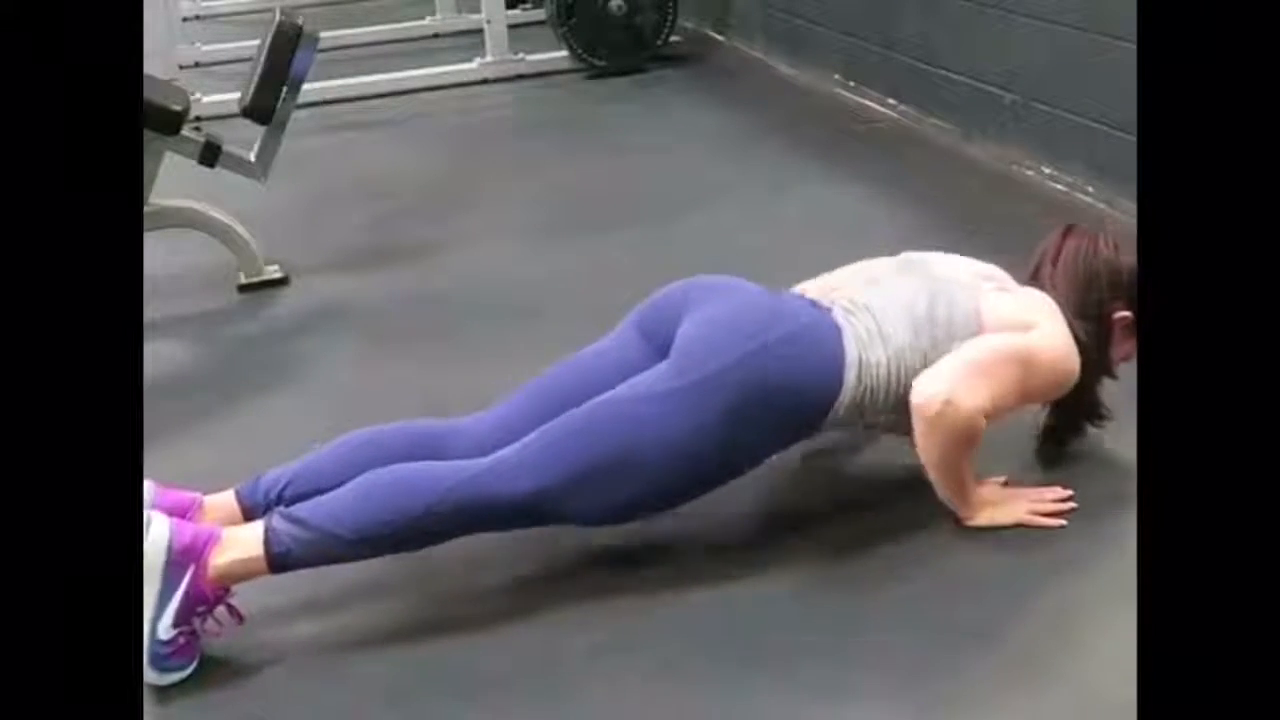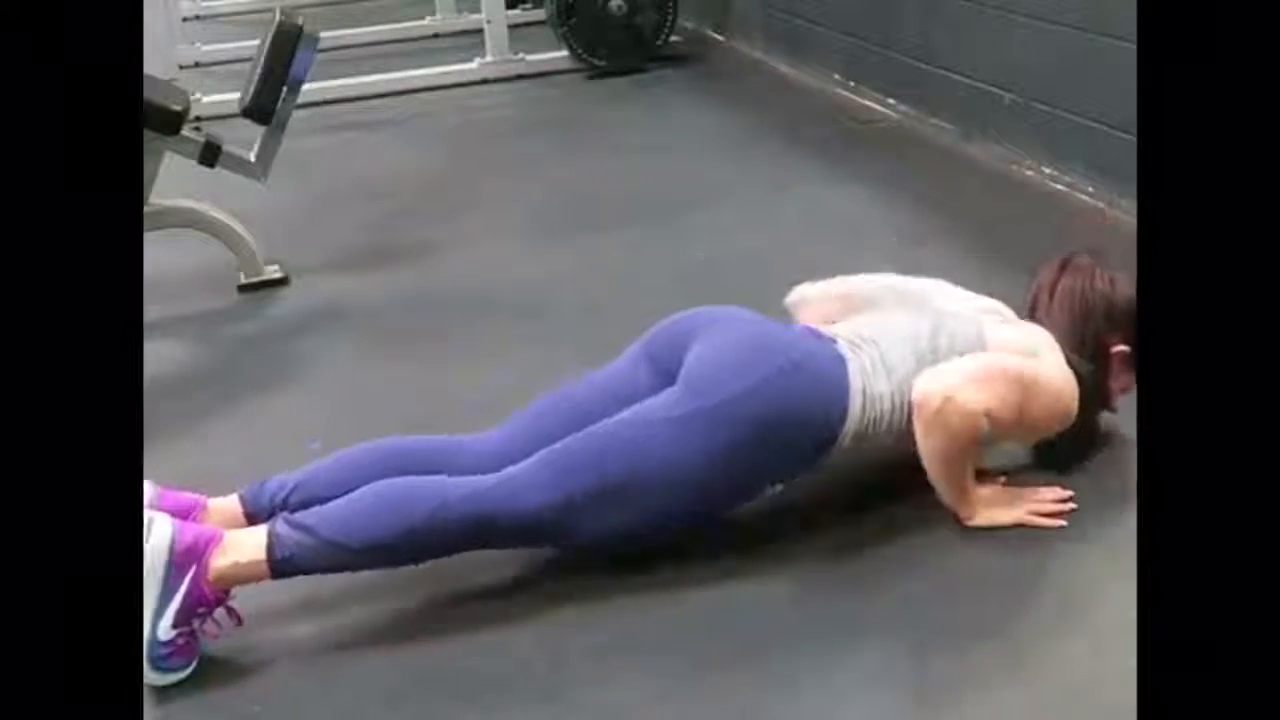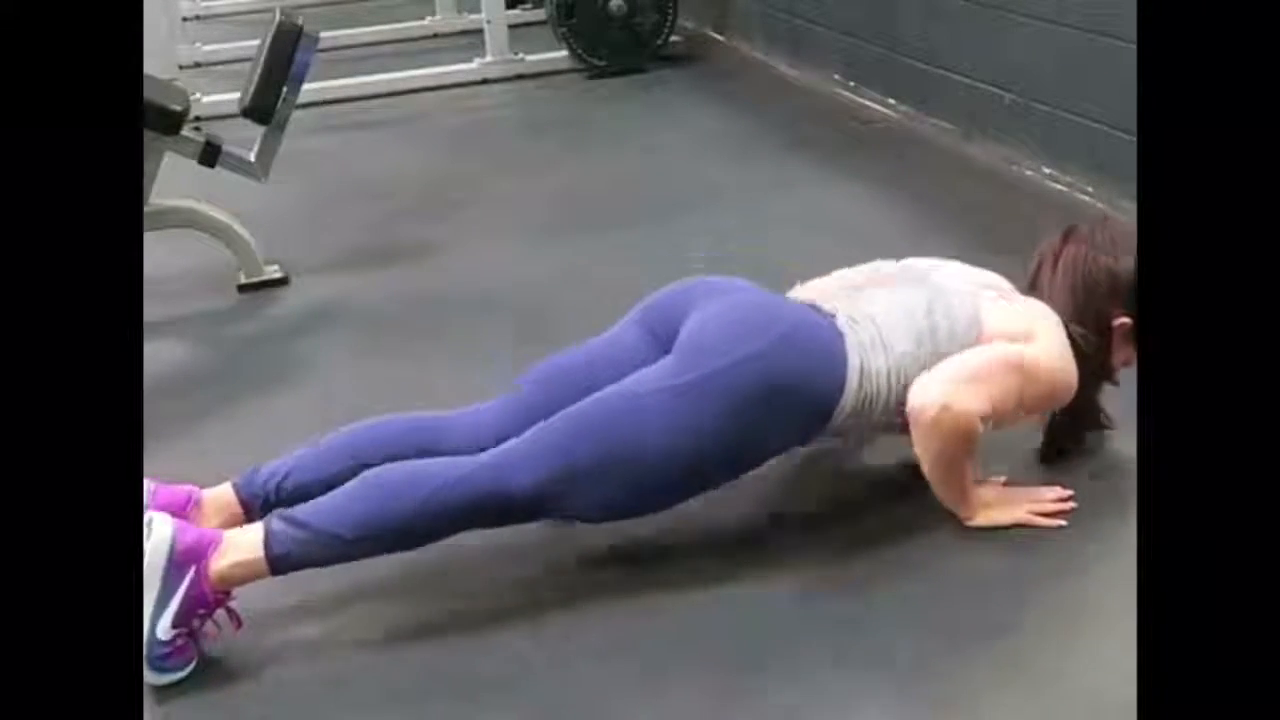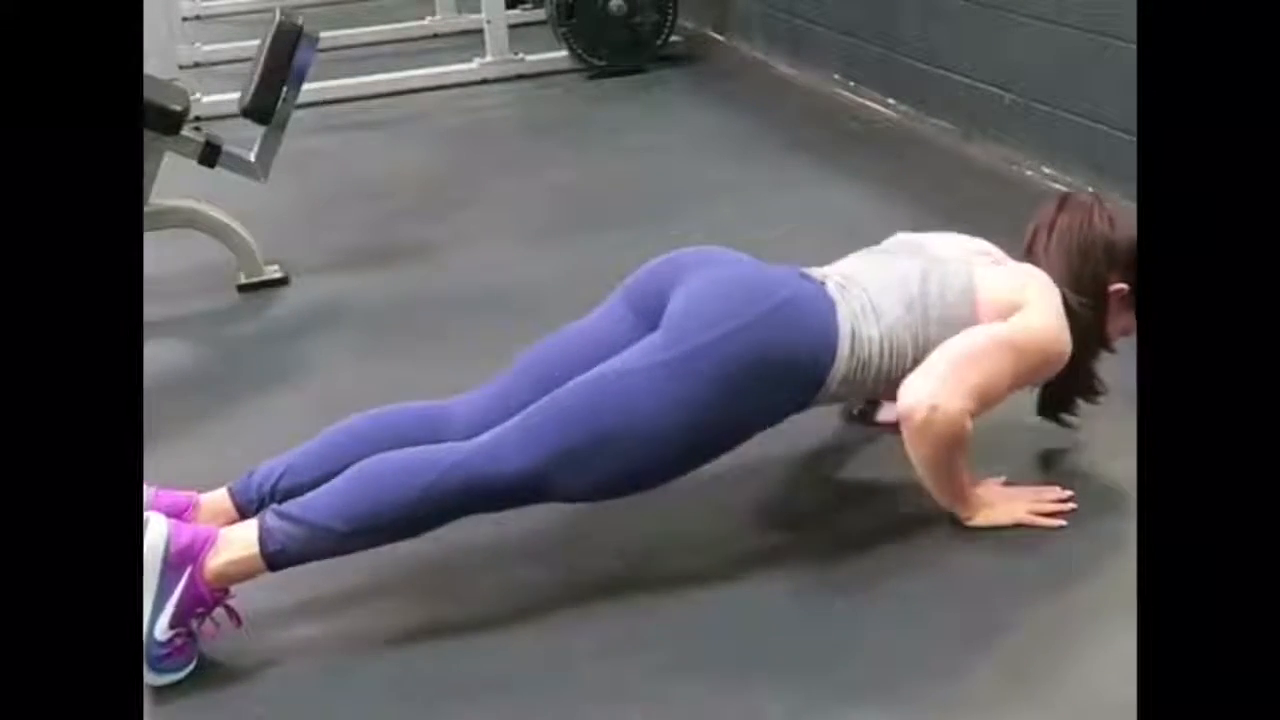
dt=0.4s
person 1, frame 1
left shoulder: (970, 270)
right shoulder: (1054, 346)
right elbow: (942, 402)
right wrist: (968, 502)
left hip: (711, 303)
right hip: (766, 371)
left knee: (472, 440)
right knee: (506, 486)
left ankle: (200, 509)
right ankle: (208, 560)
person 1, frame 2
left shoulder: (970, 300)
right shoulder: (1054, 378)
left elbow: (808, 296)
right elbow: (942, 401)
right wrist: (967, 503)
left hip: (717, 331)
right hip: (771, 400)
left knee: (477, 458)
right knee: (510, 504)
left ankle: (199, 512)
right ankle: (210, 559)
person 1, frame 3
left shoulder: (971, 280)
right shoulder: (1054, 359)
right elbow: (941, 405)
right wrist: (967, 501)
left hip: (713, 303)
right hip: (762, 375)
left knee: (467, 437)
right knee: (506, 482)
left ankle: (195, 506)
right ankle: (206, 560)
person 1, frame 4
left shoulder: (969, 252)
right shoulder: (1048, 323)
right elbow: (930, 408)
left wrist: (866, 381)
right wrist: (966, 501)
left hip: (705, 275)
right hip: (755, 345)
left knee: (463, 423)
right knee: (502, 466)
left ankle: (192, 509)
right ankle: (202, 559)
